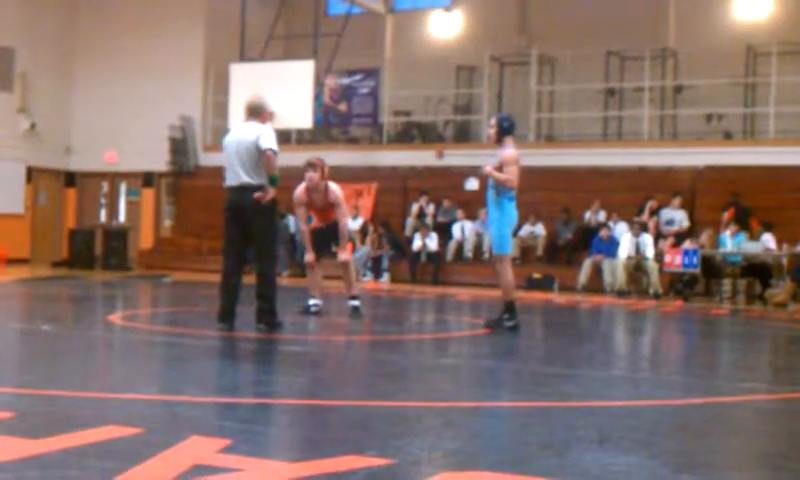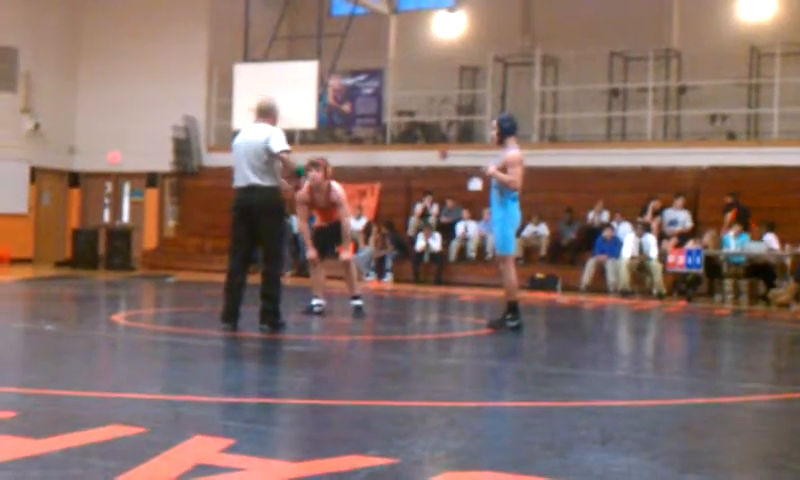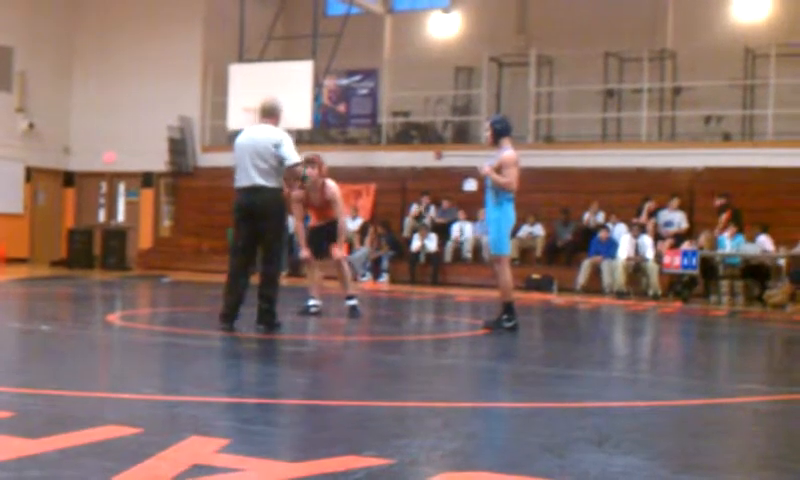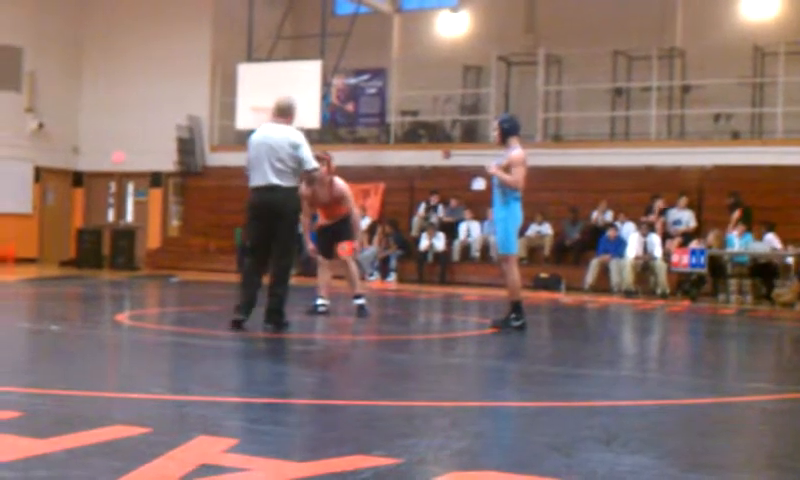
dt=0.2s
person 1, frame 1
left shoulder: (230, 135)
right shoulder: (263, 131)
right elbow: (269, 154)
right wrist: (272, 184)
left hip: (233, 195)
right hip: (258, 197)
left knee: (232, 258)
right knee: (265, 258)
left ankle: (225, 316)
right ankle: (266, 317)
person 1, frame 2
left shoulder: (240, 136)
right shoulder: (273, 133)
right elbow: (283, 157)
left hip: (242, 195)
right hip: (267, 197)
left knee: (238, 257)
right knee: (272, 258)
left ankle: (229, 316)
right ankle: (269, 317)
person 1, frame 3
left shoulder: (241, 136)
right shoulder: (279, 136)
right elbow: (294, 168)
left hip: (244, 196)
right hip: (270, 198)
left knee: (240, 257)
right knee: (271, 259)
left ankle: (228, 315)
right ankle: (265, 317)
person 1, frame 4
left shoulder: (255, 135)
right shoulder: (295, 136)
left elbow: (249, 169)
right elbow: (312, 171)
right wrist: (298, 177)
left hip: (258, 196)
right hip: (285, 197)
left knee: (255, 254)
right knee: (282, 257)
left ankle: (243, 309)
right ankle: (274, 316)
person 2, frame 1
left shoulder: (509, 153)
right shoulder: (503, 153)
left elbow: (512, 182)
left wrist: (491, 172)
right wrist: (491, 173)
left hip: (503, 212)
right hip: (497, 211)
left knee: (503, 262)
right knee: (500, 263)
left ankle: (510, 315)
right ankle: (508, 313)
person 2, frame 2
left shoulder: (513, 154)
right shoulder: (507, 154)
left elbow: (516, 184)
left wrist: (494, 173)
right wrist: (494, 174)
left hip: (506, 212)
right hip: (501, 212)
left knee: (506, 262)
right knee: (503, 263)
left ankle: (513, 315)
right ankle: (511, 313)
person 2, frame 3
left shoulder: (508, 155)
right shoulder: (502, 155)
left elbow: (512, 185)
left wrist: (489, 174)
right wrist: (489, 174)
left hip: (501, 213)
right hip: (495, 212)
left knee: (502, 263)
right knee: (498, 263)
left ankle: (509, 316)
right ankle: (506, 313)
person 2, frame 4
left shoulder: (517, 154)
right shoulder: (509, 154)
left elbow: (518, 183)
left wrist: (496, 172)
right wrist: (497, 172)
left hip: (508, 212)
right hip: (503, 212)
left knee: (510, 262)
right knee: (506, 262)
left ankle: (518, 314)
right ankle: (514, 313)
person 3, frame 1
left shoulder: (334, 191)
right shoulder: (299, 194)
left elbow: (343, 221)
right elbow: (302, 224)
left wrist: (344, 250)
right wrist: (308, 251)
left hip: (336, 224)
right hip: (319, 225)
left knee: (345, 260)
right knee: (311, 260)
left ankle: (354, 301)
right ankle: (315, 301)
person 3, frame 2
left shoulder: (336, 190)
right shoulder: (302, 193)
left elbow: (346, 220)
right elbow: (303, 222)
left wrist: (346, 249)
right wrist: (309, 248)
left hip: (339, 224)
right hip: (322, 225)
left knee: (346, 259)
right knee: (314, 259)
left ankle: (357, 301)
right ankle: (318, 301)
person 3, frame 3
left shoulder: (331, 188)
right shoulder: (298, 191)
left elbow: (341, 218)
right elbow: (298, 221)
left wrist: (340, 247)
right wrist: (303, 248)
left hip: (334, 223)
right hip: (317, 224)
left knee: (340, 259)
right knee: (311, 261)
left ankle: (352, 301)
right ankle: (315, 302)
person 3, frame 4
left shoulder: (339, 186)
right shoulder: (306, 188)
left elbow: (354, 212)
right elbow: (305, 216)
left wrist: (357, 240)
right wrist: (308, 241)
left hip: (344, 221)
right hip: (325, 224)
left knee: (347, 258)
right knee: (322, 261)
left ankle: (360, 301)
right ankle: (322, 302)
